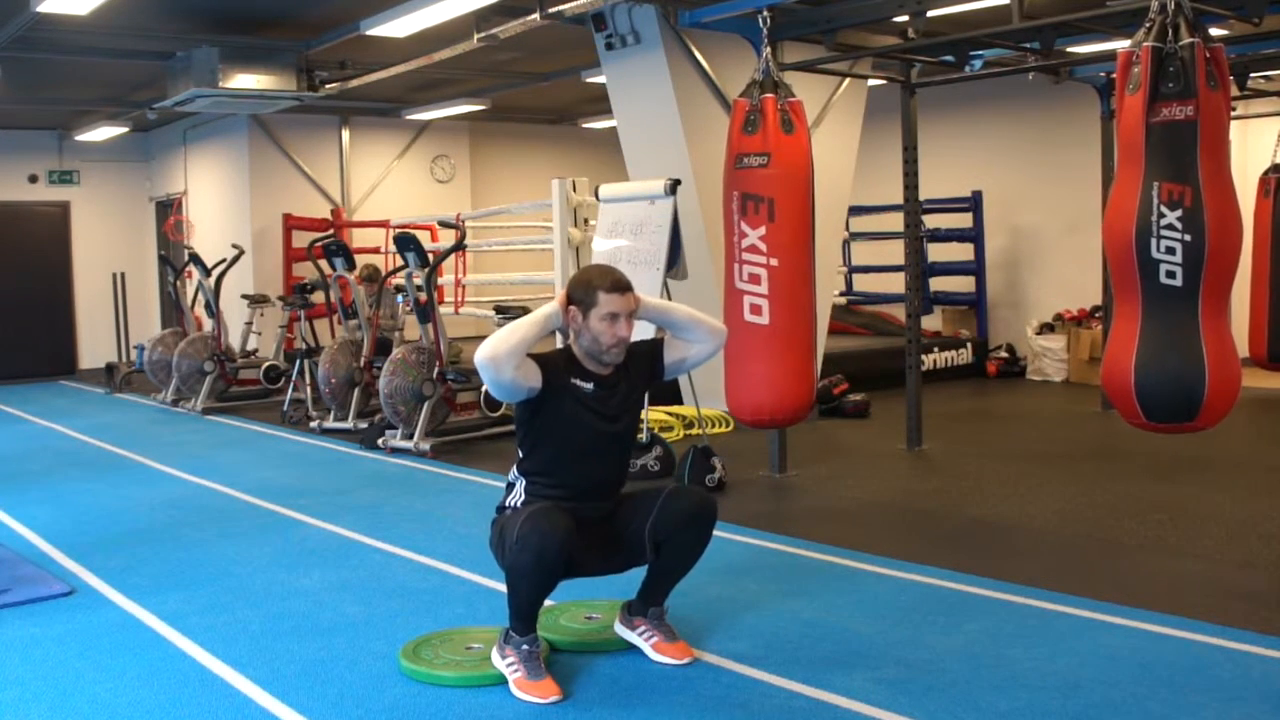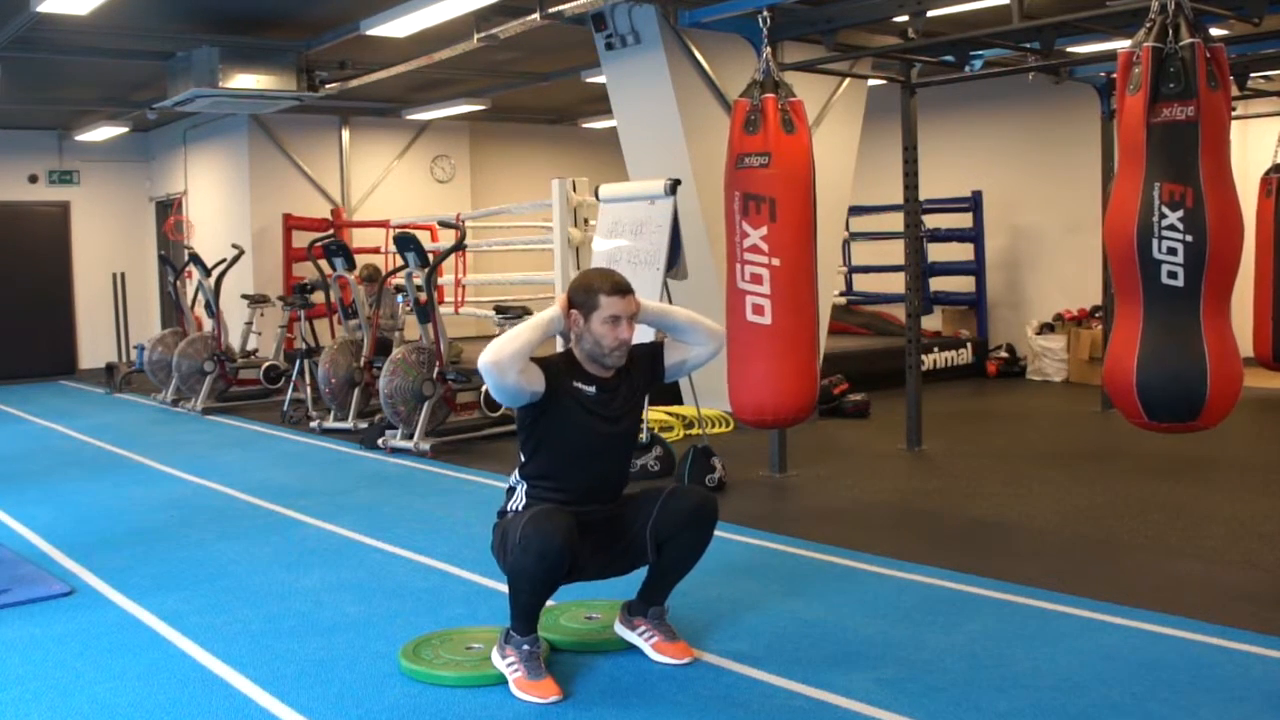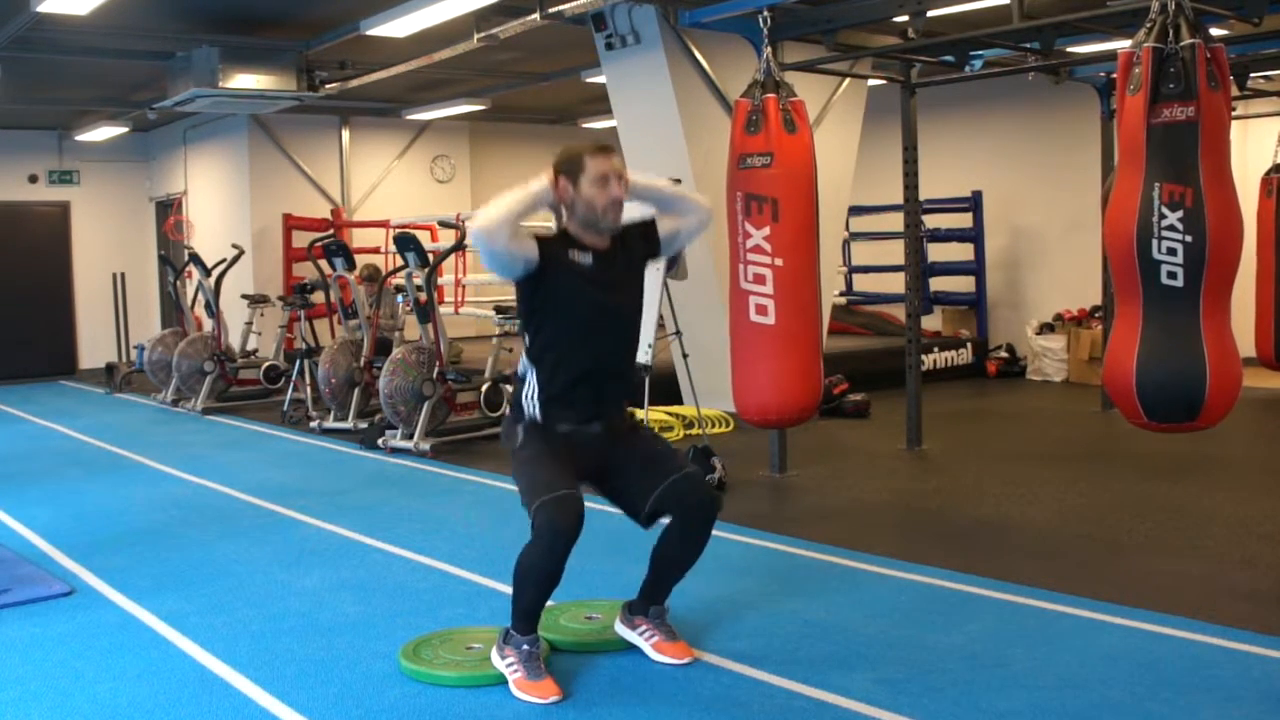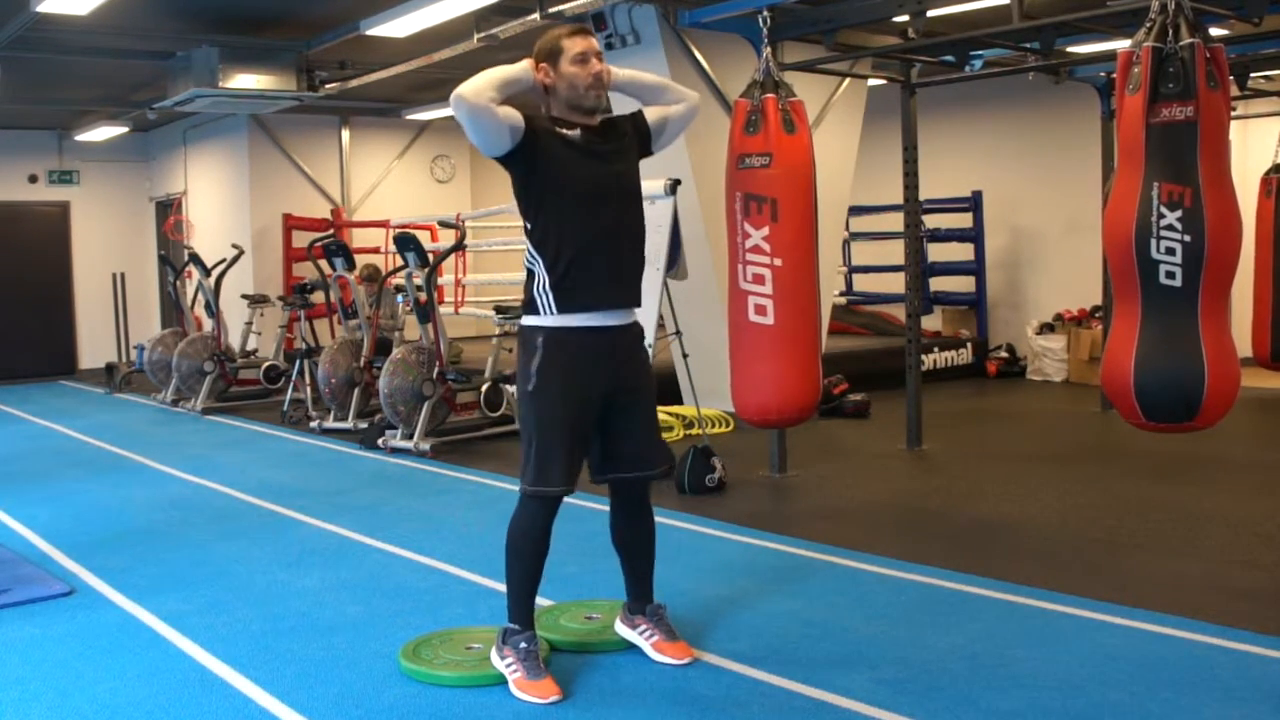
dt=0.5s
person 1, frame 1
left shoulder: (637, 363)
right shoulder: (546, 374)
left elbow: (711, 336)
right elbow: (490, 360)
left wrist: (645, 305)
right wrist: (550, 313)
left hip: (607, 522)
right hip: (533, 522)
left knee: (694, 509)
right knee: (546, 533)
left ankle: (643, 614)
right ankle: (517, 642)
person 1, frame 2
left shoulder: (639, 366)
right shoulder: (548, 378)
left elbow: (711, 339)
right elbow: (494, 366)
left wrist: (643, 310)
right wrist: (551, 317)
left hip: (607, 522)
right hip: (535, 523)
left knee: (696, 507)
right knee: (550, 534)
left ankle: (643, 614)
right ankle: (517, 643)
person 1, frame 3
left shoulder: (632, 244)
right shoulder: (544, 257)
left elbow: (698, 212)
right elbow: (486, 233)
left wrist: (633, 184)
right wrist: (538, 190)
left hip: (612, 428)
right hip: (542, 431)
left knee: (698, 501)
right knee: (561, 519)
left ankle: (643, 613)
right ankle: (517, 642)
person 1, frame 4
left shoulder: (622, 134)
right shoulder: (533, 138)
left elbow: (687, 100)
right elbow: (467, 101)
left wrist: (618, 77)
right wrist: (523, 71)
left hip: (623, 333)
right hip: (558, 336)
left knee: (633, 484)
right knee: (543, 491)
left ankle: (640, 612)
right ankle: (516, 639)
